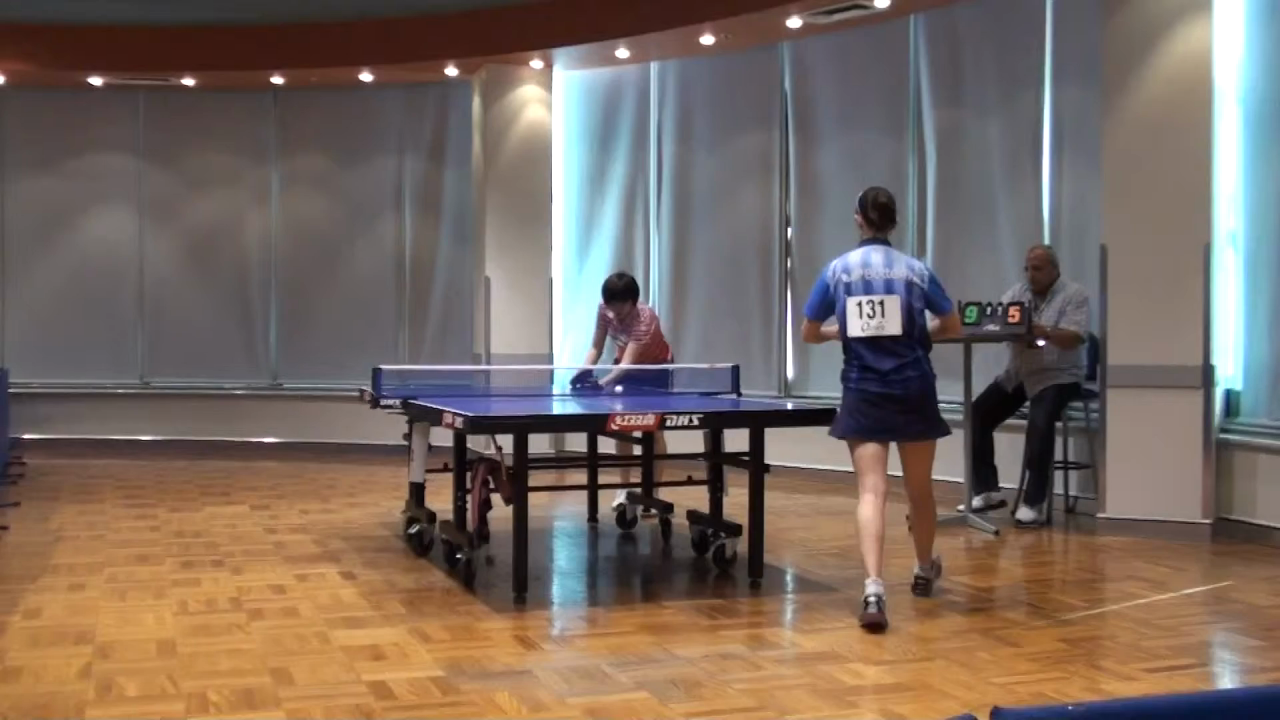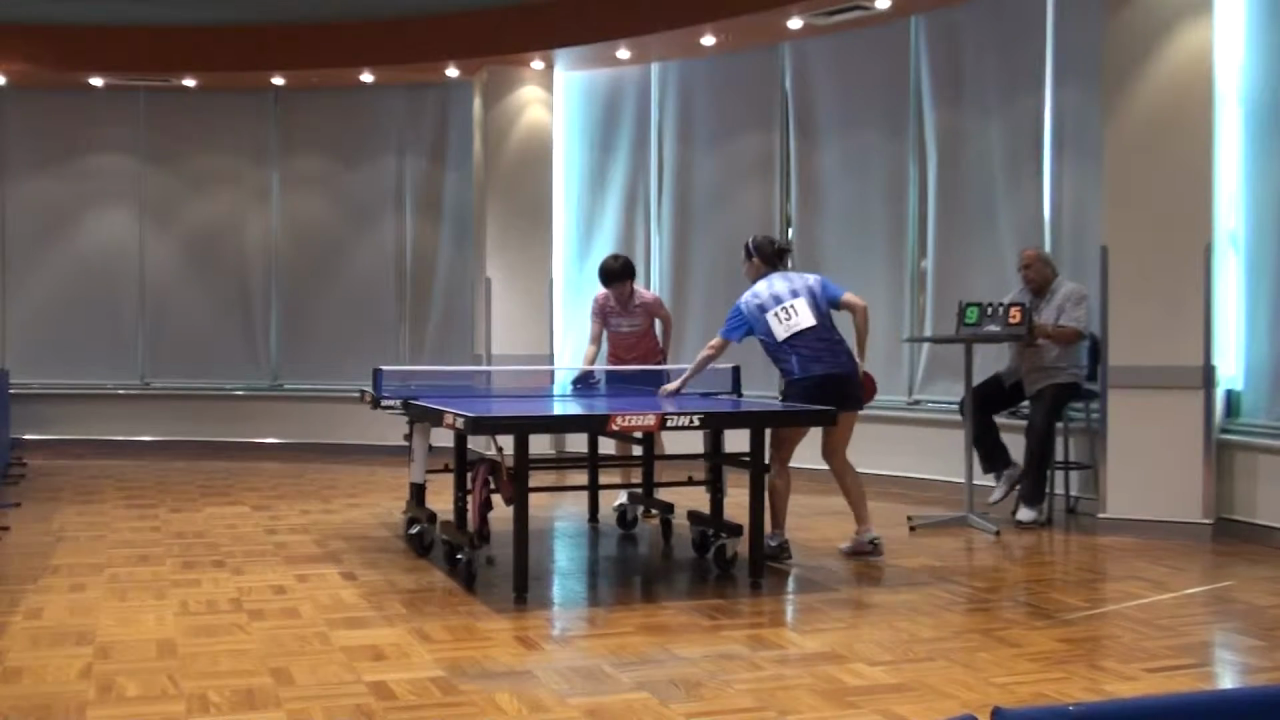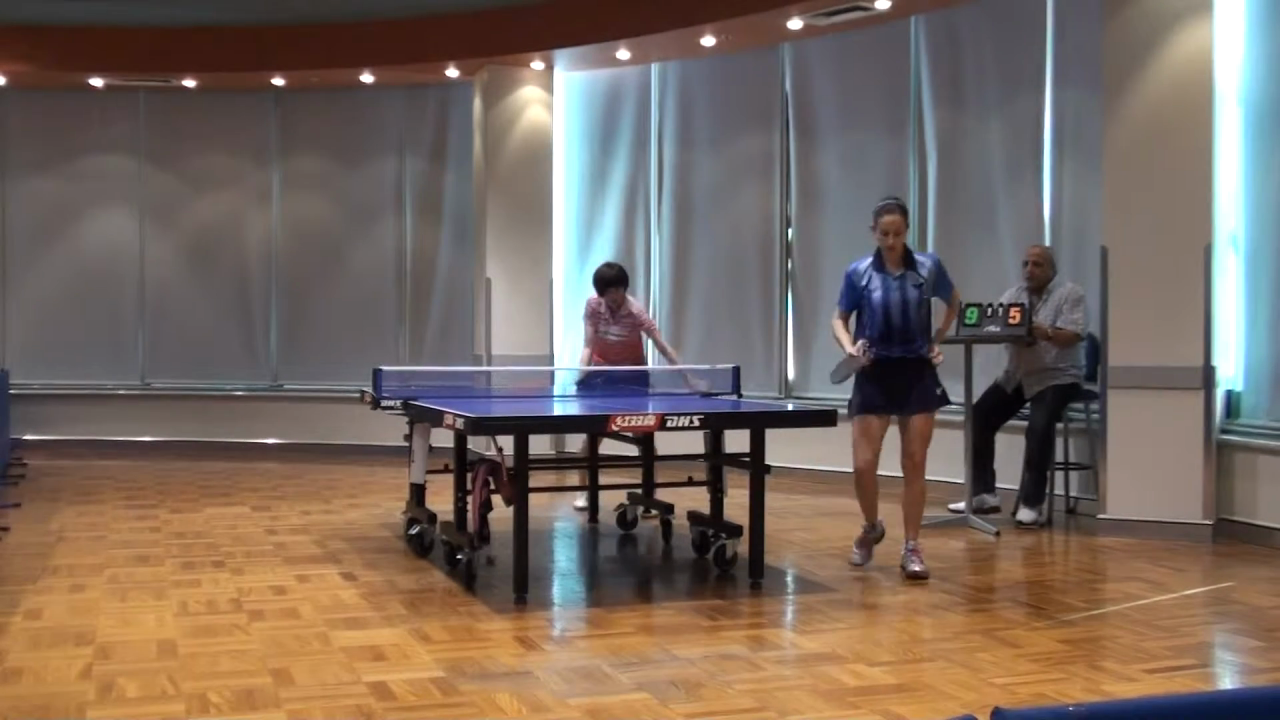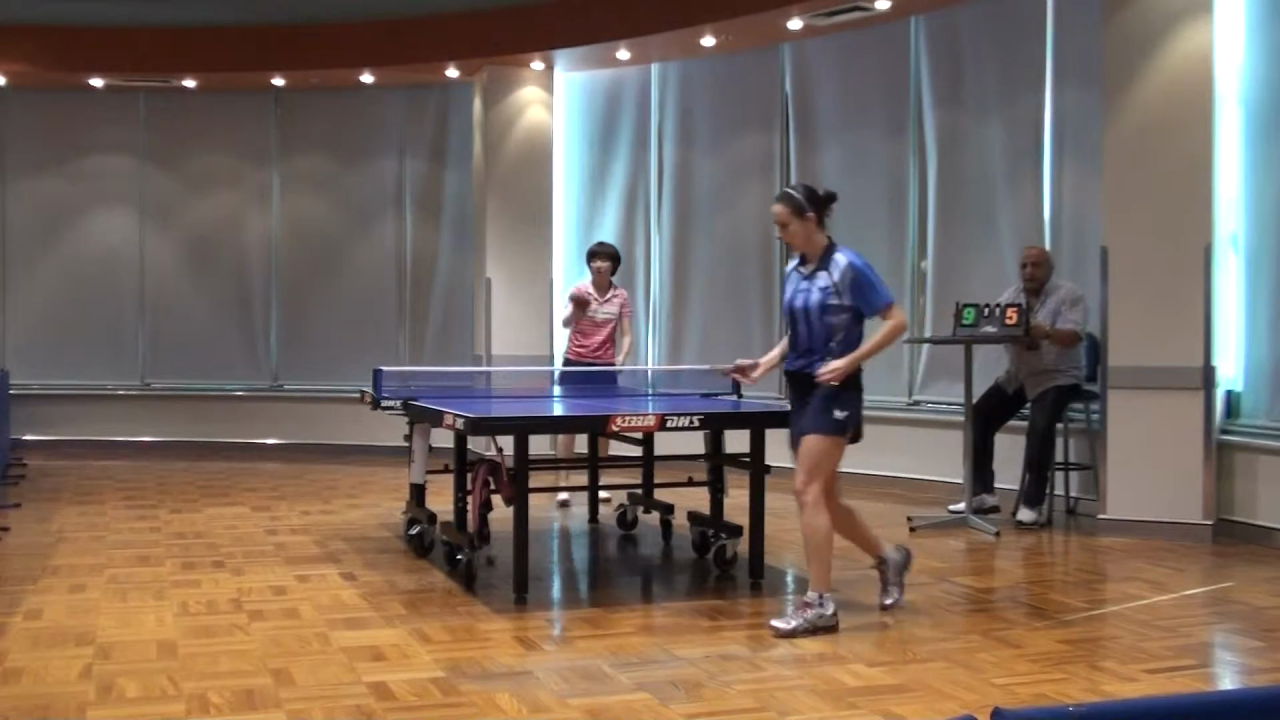
dt=1s
person 1, frame 1
left shoulder: (836, 270)
right shoulder: (917, 270)
left elbow: (809, 332)
right elbow: (952, 327)
left hip: (864, 394)
right hip: (913, 391)
left knee: (871, 490)
right knee: (920, 487)
left ankle: (873, 591)
right ankle: (924, 568)
person 1, frame 2
left shoulder: (748, 301)
right shoulder: (812, 281)
left elbow: (714, 349)
right elbow: (859, 307)
left wrist: (682, 381)
right wrist: (858, 356)
left hip: (804, 380)
right hip: (842, 374)
left knee: (779, 459)
right knee: (836, 457)
left ankle: (777, 539)
right ankle: (867, 535)
person 1, frame 3
left shoulder: (930, 267)
right shoulder: (858, 273)
left elbow: (952, 303)
right elbow: (839, 319)
left wrist: (937, 341)
right wrist: (849, 347)
left hip: (918, 373)
right hip: (875, 376)
left knee: (914, 465)
right knee: (864, 465)
left ankle: (911, 548)
right ankle: (871, 528)
person 1, frame 4
left shoulder: (850, 266)
right shoulder: (793, 272)
left elbow: (896, 321)
left wrist: (850, 362)
right wrist: (767, 361)
left hip: (834, 392)
right hip: (802, 392)
left knee: (812, 495)
right knee: (817, 498)
left ankle: (819, 604)
right ankle: (889, 556)
person 2, frame 1
left shoulder: (1075, 295)
right shoulder: (1017, 292)
left elbow: (1075, 338)
left wrist: (1046, 332)
left hip: (1057, 377)
right hip: (1017, 375)
left knee: (1039, 424)
right knee: (977, 415)
left ankle: (1033, 503)
right ankle: (987, 491)
person 2, frame 2
left shoulder: (1073, 293)
right shoulder: (1018, 295)
left elbow: (1074, 334)
left wrist: (1046, 331)
left hip: (1058, 375)
right hip: (1018, 373)
left knee: (1039, 424)
right knee: (973, 403)
left ankle: (1032, 503)
right ankle: (1006, 470)
person 2, frame 3
left shoulder: (1071, 294)
right shoulder: (1013, 294)
left elbow: (1072, 336)
left wrist: (1046, 333)
left hip: (1057, 377)
right hip: (1017, 376)
left knee: (1039, 426)
right knee: (978, 418)
left ankle: (1031, 504)
right ankle: (984, 494)
person 2, frame 4
left shoulder: (1069, 294)
right shoulder: (1011, 295)
left elbow: (1072, 337)
left wrist: (1046, 332)
left hip: (1057, 378)
right hip: (1017, 376)
left knee: (1040, 427)
right knee: (978, 417)
left ankle: (1032, 504)
right ankle: (983, 494)
person 3, frame 1
left shoulder: (644, 318)
right shoulder: (604, 309)
left elbow: (627, 365)
right elbow: (596, 348)
left wrist: (601, 384)
left hip: (655, 367)
right hip: (624, 366)
left ankle: (653, 493)
right ankle: (624, 488)
person 3, frame 2
left shoulder: (648, 300)
right shoulder: (600, 301)
left elbow: (667, 322)
right elbow: (594, 343)
left wrist: (663, 353)
right wrist: (584, 371)
left hip: (649, 370)
right hip: (617, 371)
right ankle: (626, 489)
person 3, frame 3
left shoulder: (635, 311)
right shoulder: (592, 307)
left elbow: (660, 345)
right elbow: (588, 346)
right wrist: (582, 371)
left hip: (633, 375)
right hip: (600, 374)
right ankle: (584, 490)
person 3, frame 4
left shoulder: (622, 296)
right shoulder: (581, 292)
left elbow: (626, 334)
right elbow: (566, 322)
left wrist: (621, 358)
right wrist: (574, 312)
left hip: (605, 367)
right hip: (575, 364)
right ankle: (563, 484)
